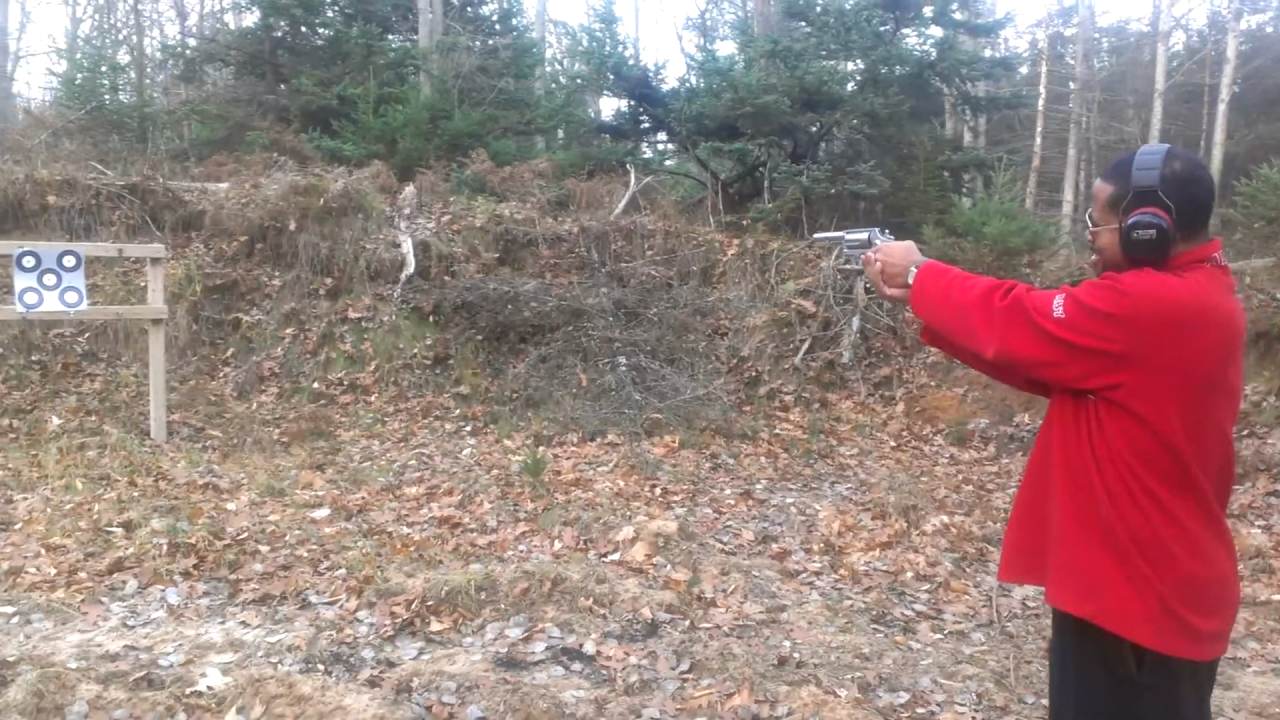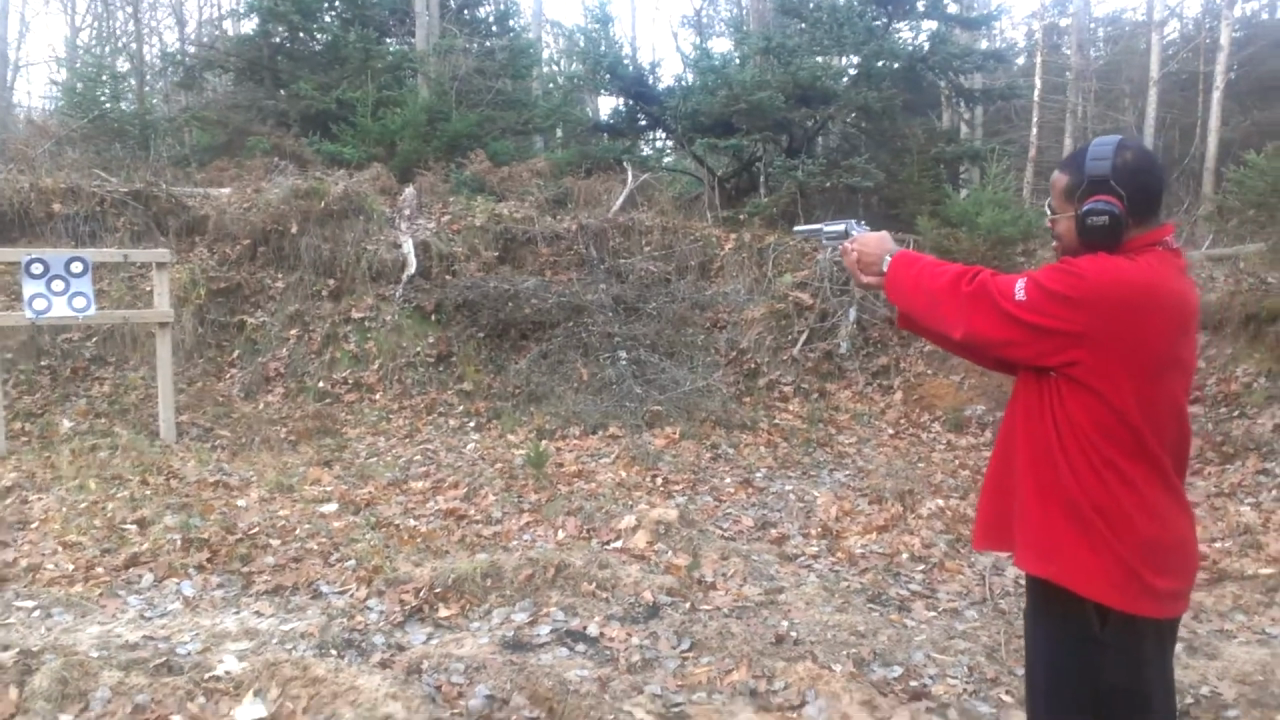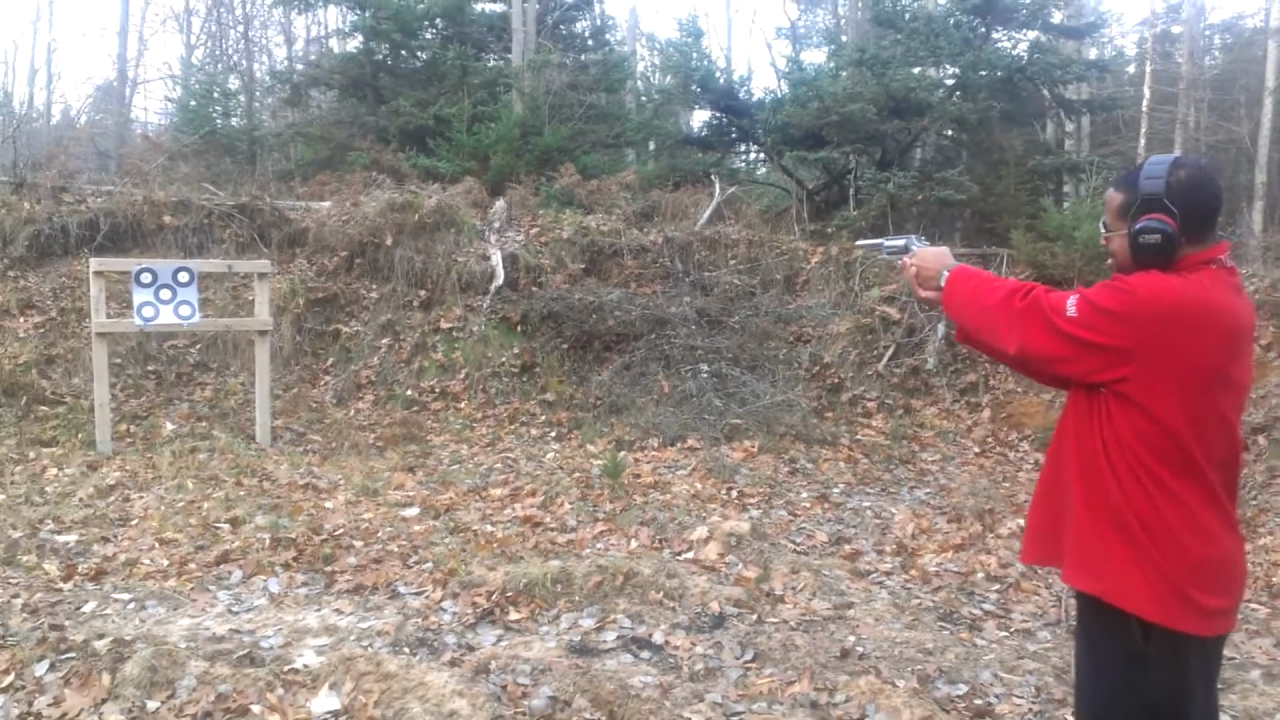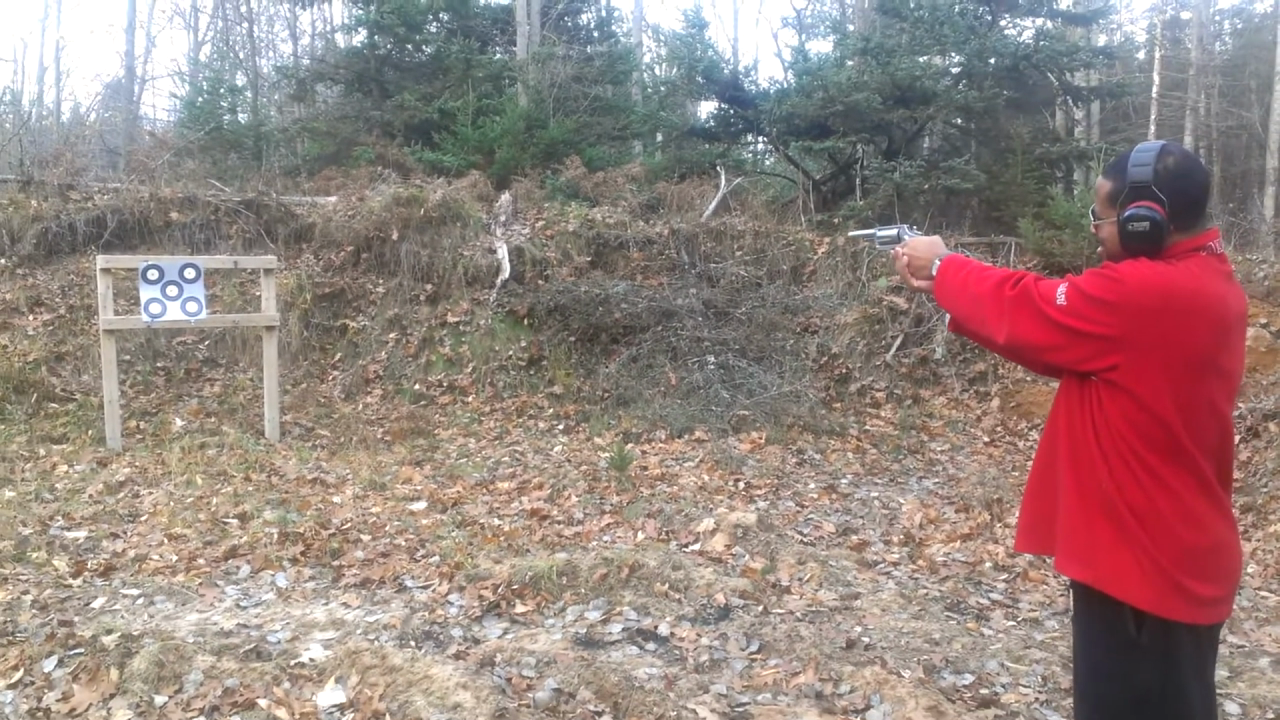
dt=0.7s
person 1, frame 1
left shoulder: (1149, 309)
right shoulder: (1190, 295)
left elbow: (1017, 323)
right elbow: (1045, 349)
left wrist: (917, 274)
right wrist: (922, 295)
left hip: (1142, 598)
right hip: (1152, 584)
person 1, frame 2
left shoulder: (1106, 288)
right shoulder: (1152, 277)
left elbow: (984, 306)
right elbow: (1012, 328)
left wrist: (891, 263)
right wrist: (900, 283)
left hip: (1106, 560)
right hip: (1123, 551)
person 1, frame 3
left shoulder: (1155, 307)
right shoulder: (1211, 295)
left elbow: (1038, 322)
right elbow: (1069, 342)
left wrist: (949, 277)
right wrist: (957, 296)
left hip: (1153, 577)
right hip: (1179, 571)
person 1, frame 4
left shoulder: (1143, 294)
right shoulder: (1205, 282)
left elbow: (1028, 311)
right elbow: (1059, 327)
left wrist: (941, 266)
right wrist: (951, 285)
left hip: (1147, 565)
right hip: (1176, 557)
